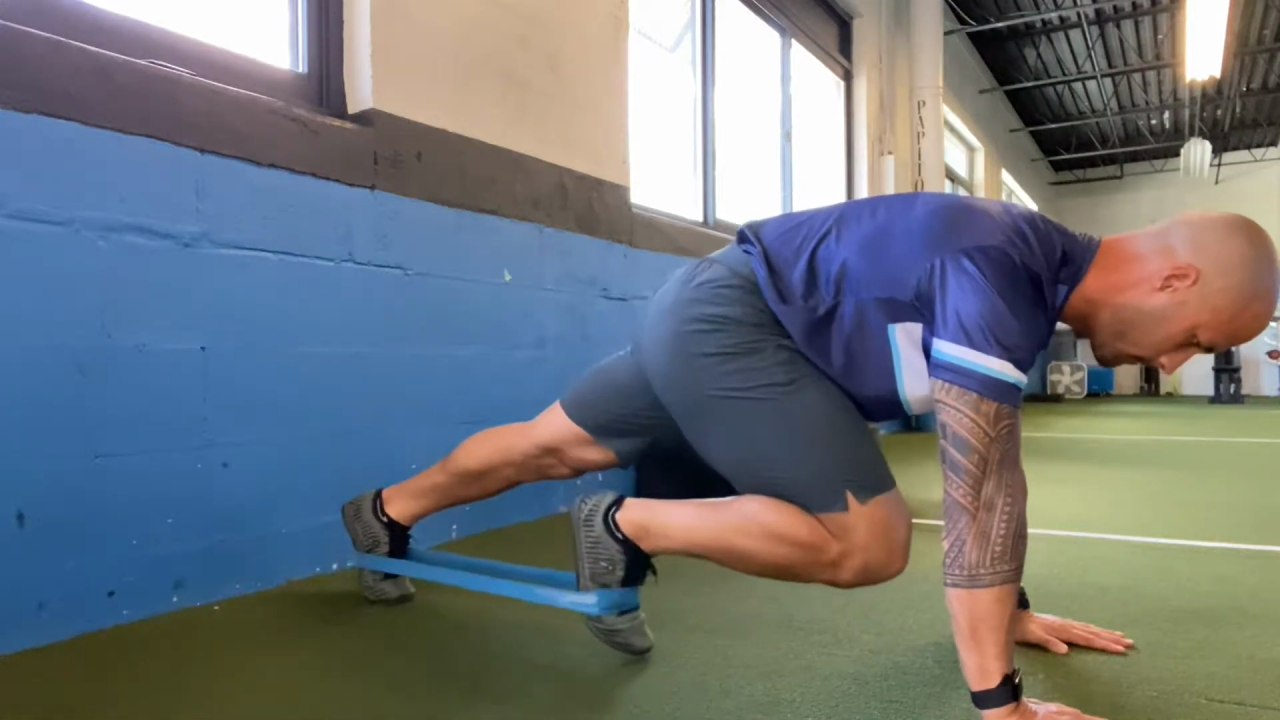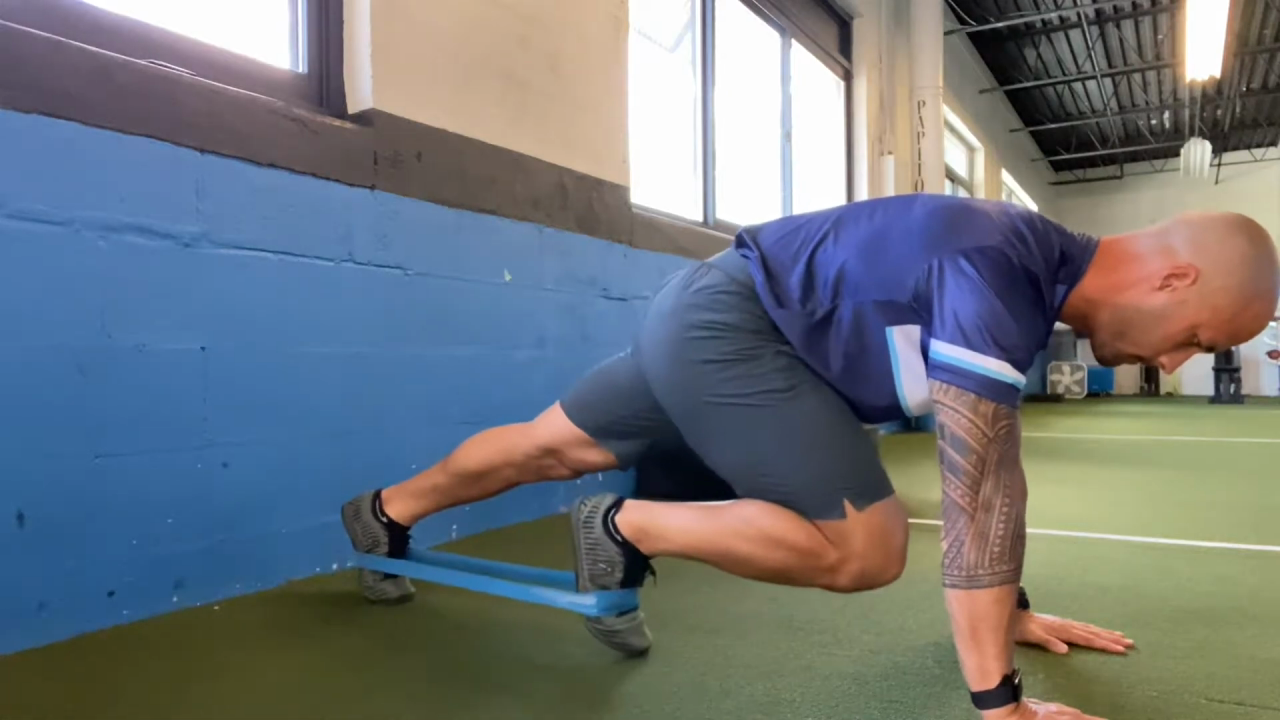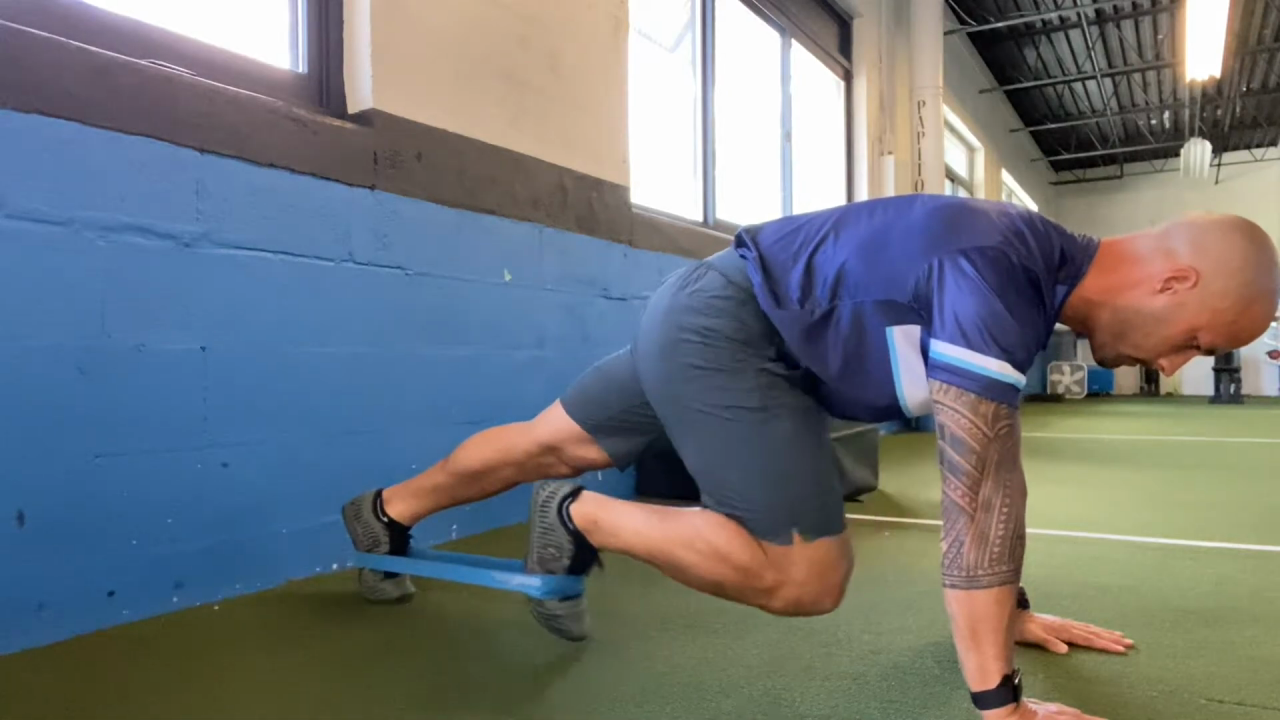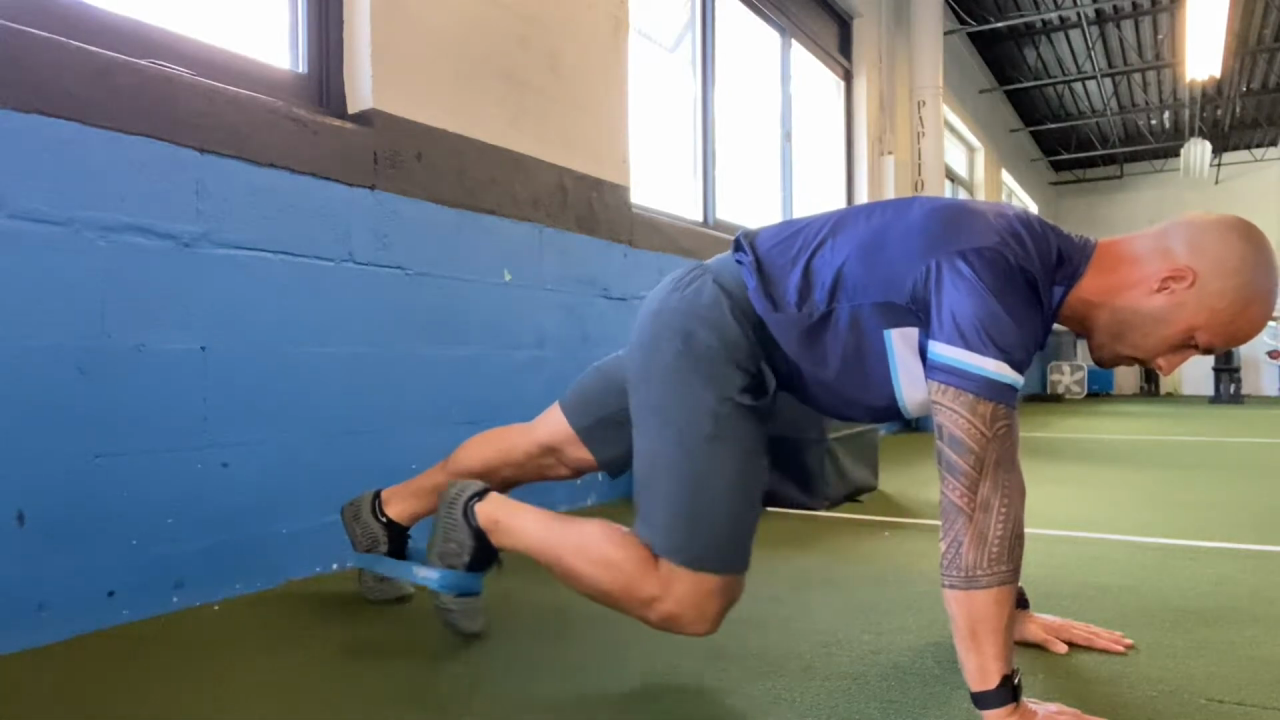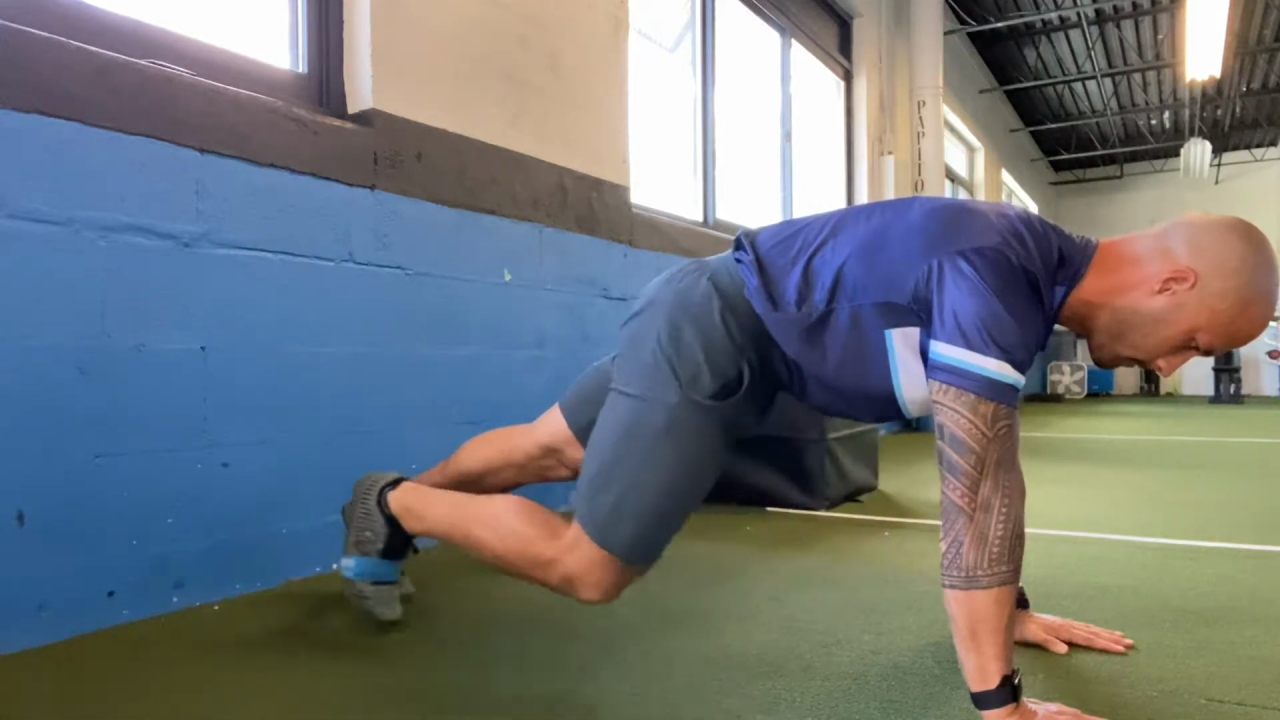
dt=0.2s
person 1, frame 1
left shoulder: (1034, 269)
right shoulder: (999, 272)
left elbow: (995, 467)
right elbow: (979, 491)
left wrist: (1011, 610)
left hip: (704, 319)
right hip: (721, 320)
left knee: (551, 444)
right knee: (870, 543)
left ankle: (383, 516)
right ankle: (631, 527)
person 1, frame 2
left shoulder: (1034, 271)
right shoulder: (997, 273)
left elbow: (994, 468)
right elbow: (977, 492)
left wrist: (1011, 608)
left hip: (705, 323)
right hip: (721, 326)
left knee: (552, 447)
right knee: (866, 552)
left ankle: (387, 514)
right ankle: (630, 528)
person 1, frame 3
left shoulder: (1034, 272)
right shoulder: (998, 275)
left elbow: (995, 469)
right elbow: (977, 492)
left wrist: (1012, 608)
left hip: (707, 322)
right hip: (719, 328)
left knee: (551, 442)
right knee: (808, 577)
left ankle: (386, 513)
right ankle: (586, 521)
person 1, frame 4
left shoulder: (1032, 274)
right shoulder: (995, 276)
left elbow: (993, 469)
right elbow: (976, 492)
left wrist: (1012, 609)
left hip: (707, 324)
right hip: (714, 332)
left knee: (550, 449)
right knee: (684, 598)
left ankle: (387, 512)
right ankle: (482, 520)
person 1, frame 5
left shoulder: (1034, 274)
right shoulder: (997, 276)
left elbow: (991, 471)
right elbow: (975, 493)
left wrist: (1011, 609)
left hip: (715, 327)
right hip: (709, 333)
left knee: (549, 450)
right knee: (588, 566)
left ankle: (400, 502)
right ankle: (394, 512)
